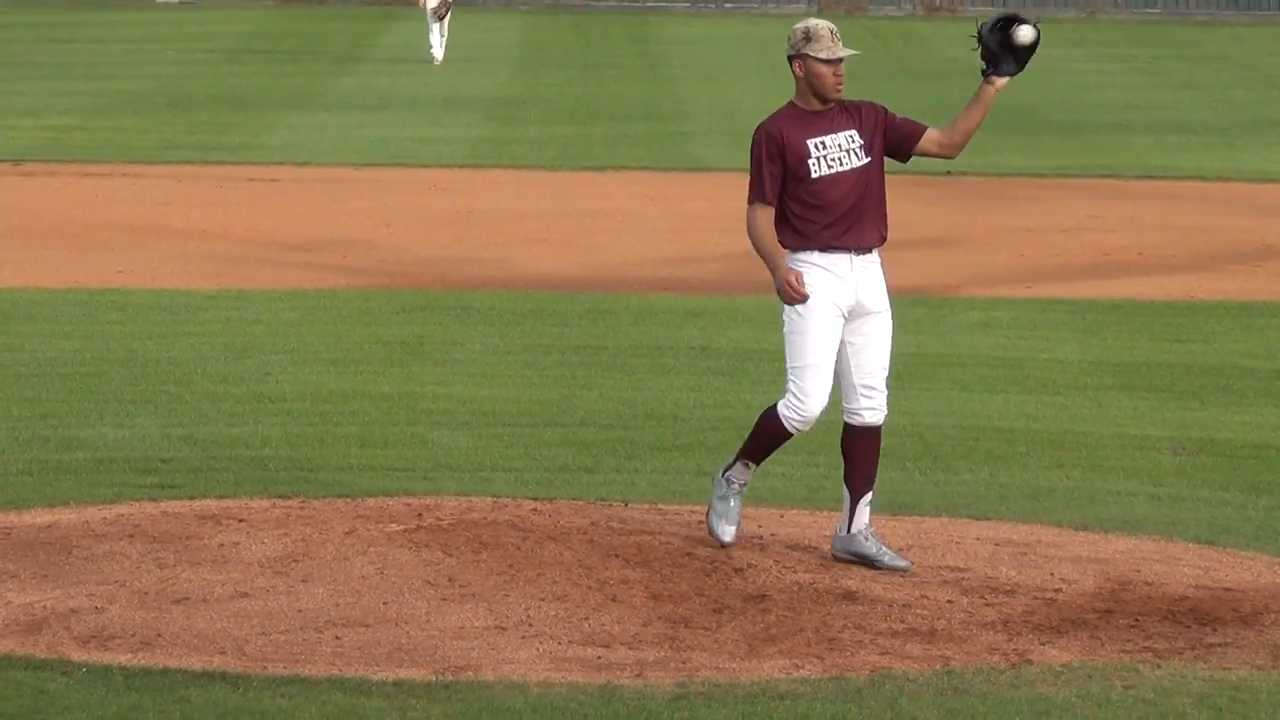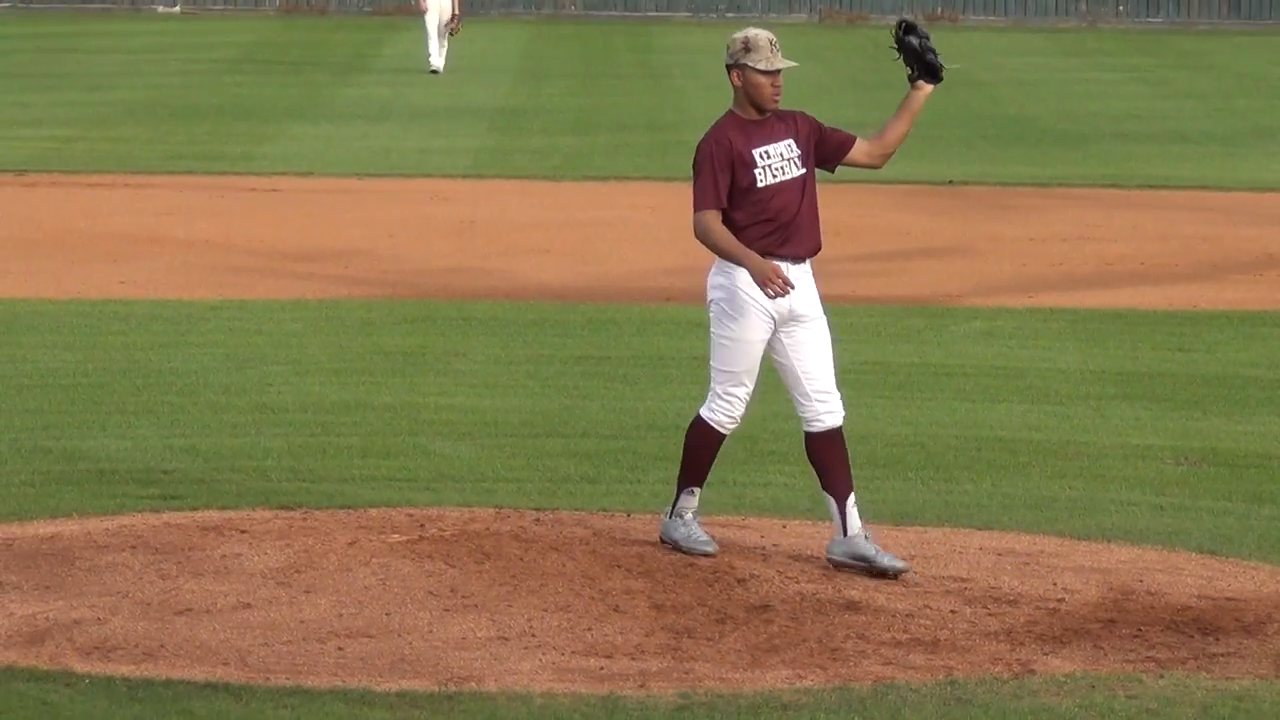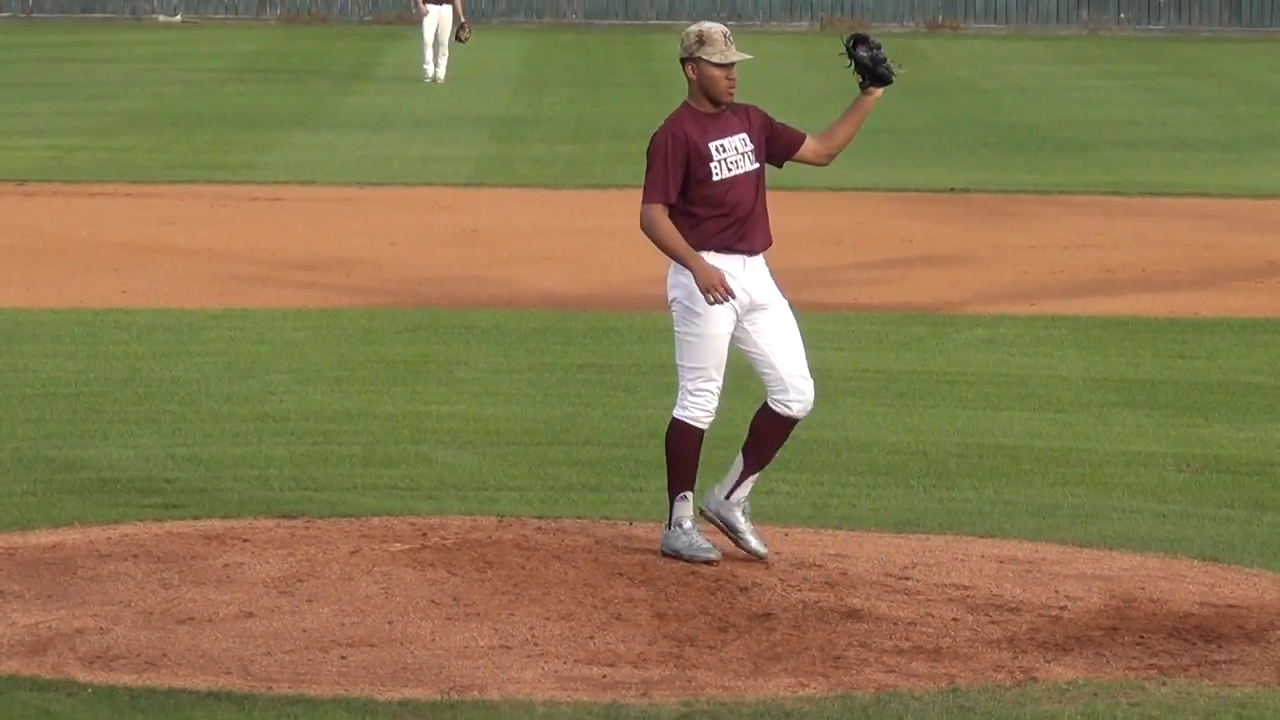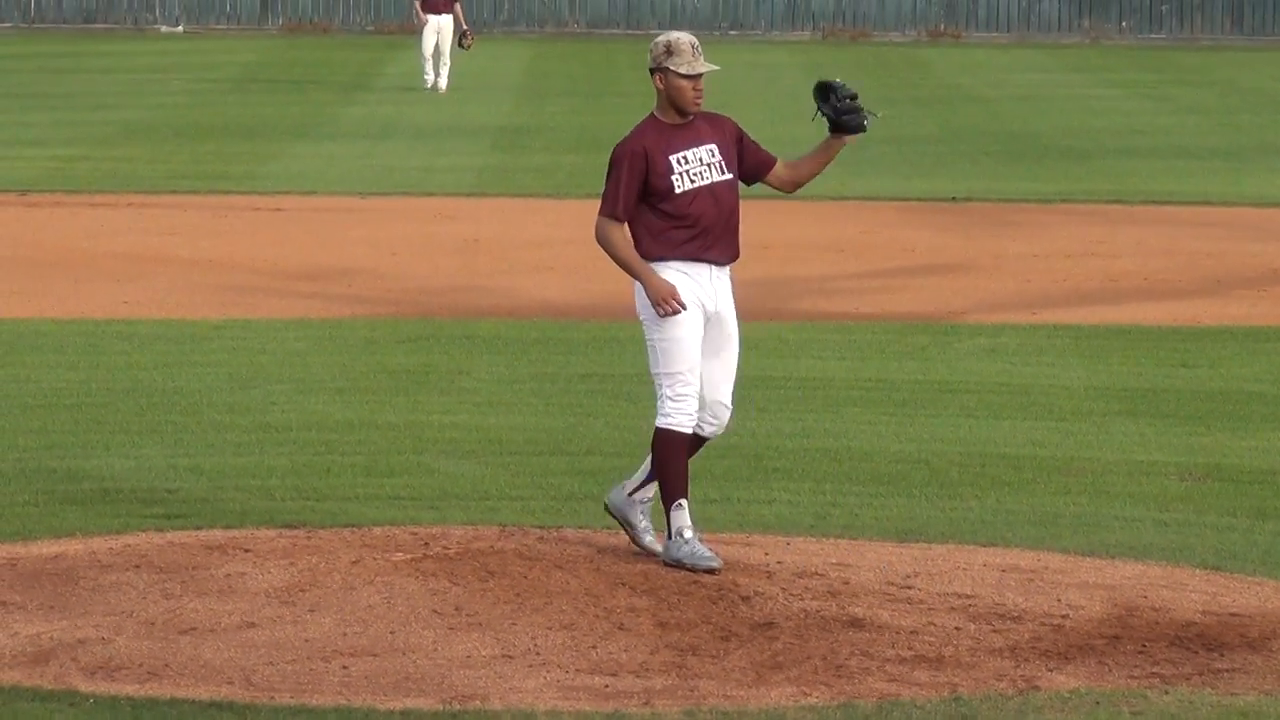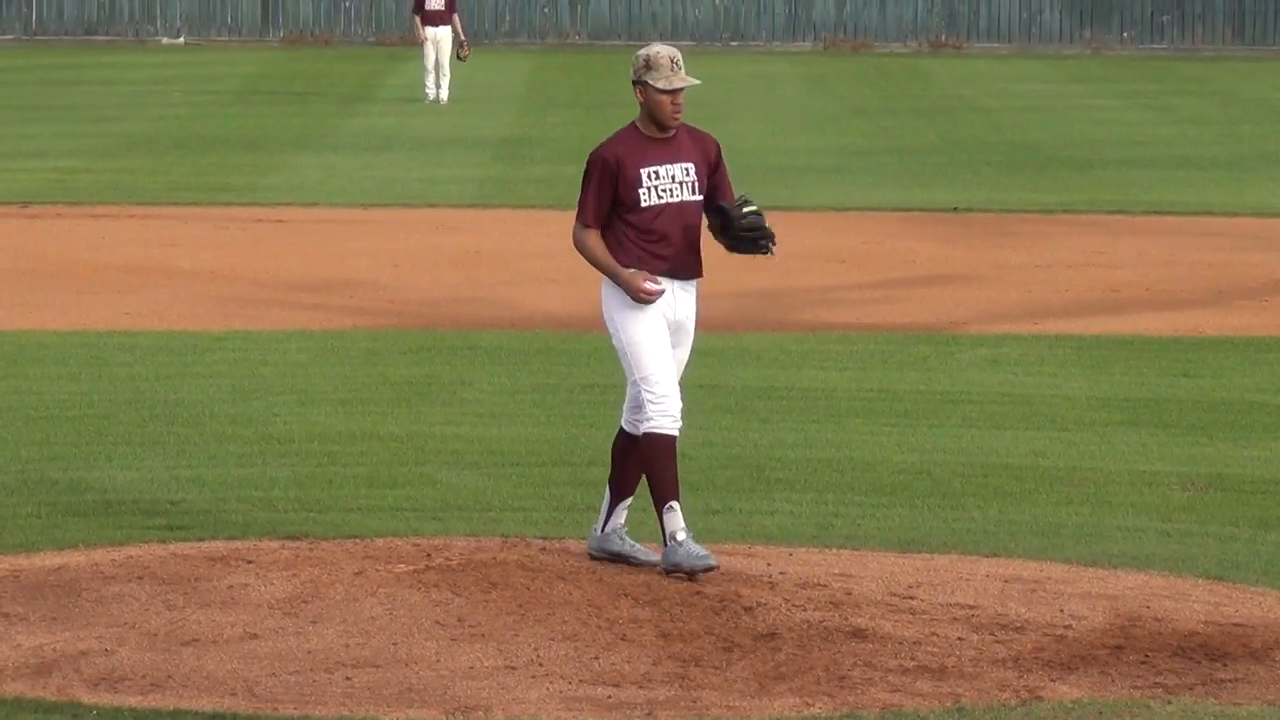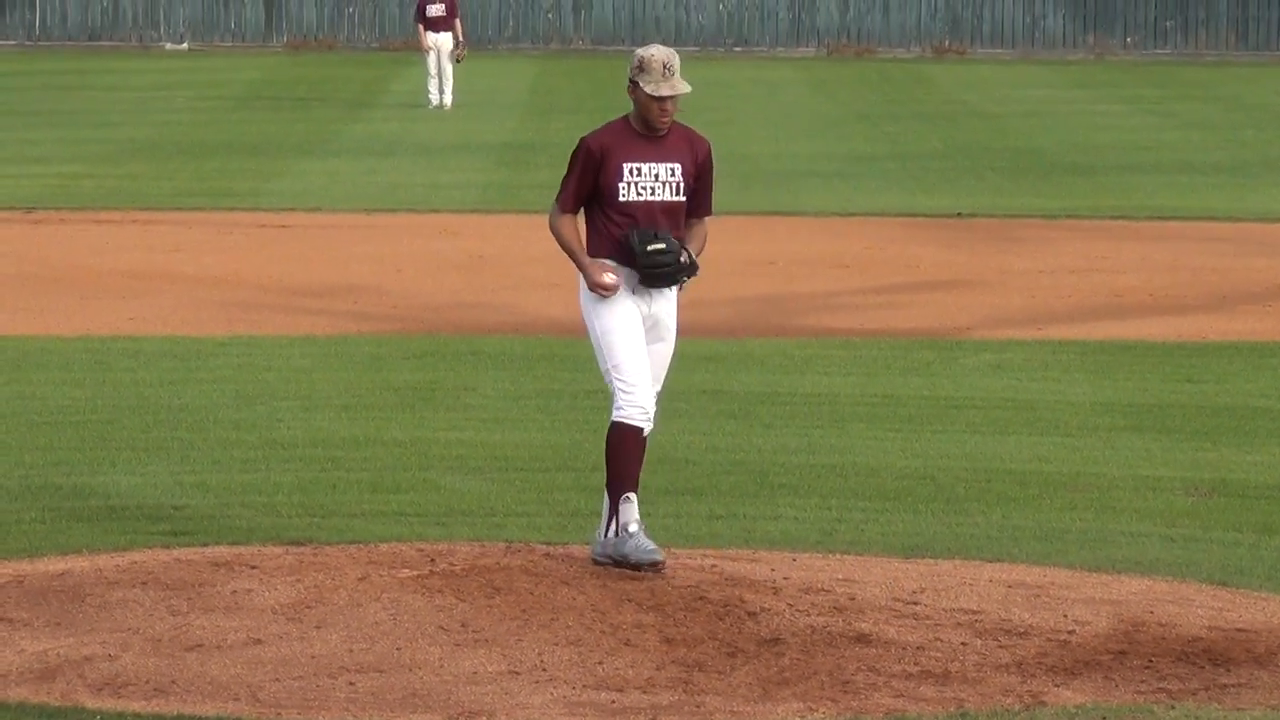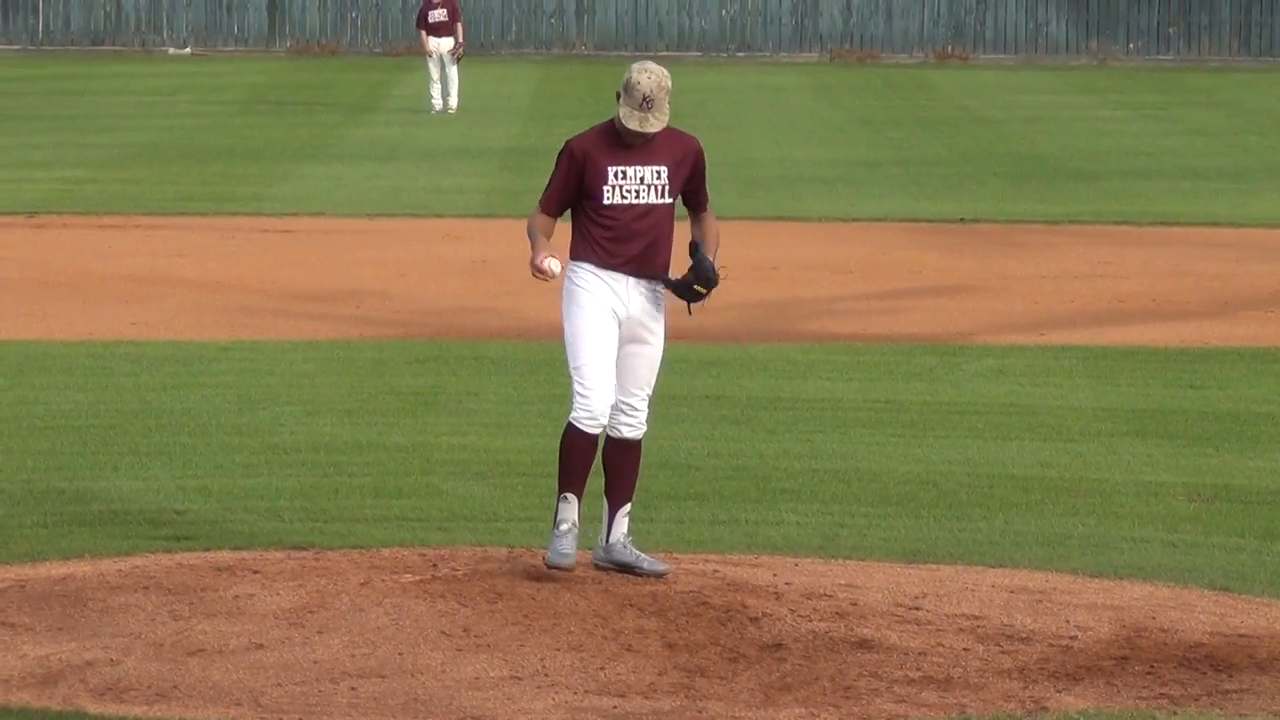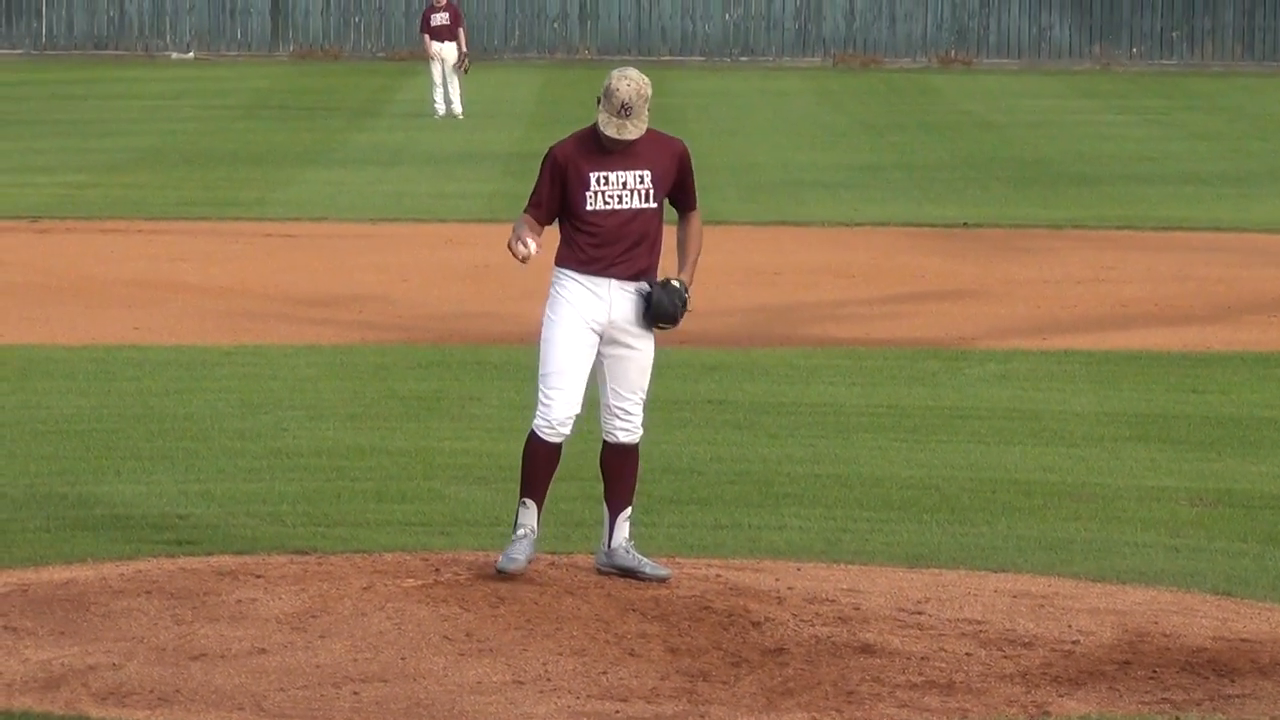
dt=0.2s
person 1, frame 1
left shoulder: (868, 118)
right shoulder: (775, 132)
left elbow: (949, 143)
right elbow: (758, 216)
left wrist: (992, 86)
right wrist: (778, 267)
left hip: (868, 275)
right hip: (813, 281)
left knee: (868, 405)
right knee: (805, 403)
left ankle: (855, 530)
right ankle: (732, 480)
person 1, frame 2
left shoulder: (798, 127)
right shoulder: (720, 140)
left elbow: (875, 152)
right elbow: (705, 223)
left wrist: (919, 92)
right wrist: (754, 263)
left hip: (799, 284)
right hip: (745, 284)
left knee: (824, 409)
right knee: (725, 406)
left ankle: (848, 536)
right ankle: (681, 516)
person 1, frame 3
left shoulder: (750, 120)
right shoulder: (675, 134)
left elbow: (822, 150)
right elbow: (652, 215)
left wrist: (869, 95)
right wrist: (698, 266)
left hip: (756, 274)
right hip: (705, 277)
left knee: (794, 394)
right knee: (699, 401)
left ankle: (730, 499)
right ankle: (681, 525)
person 1, frame 4
left shoulder: (723, 131)
right shoulder: (638, 146)
left elbow: (786, 179)
right elbow: (608, 228)
left wrist: (836, 141)
right wrist: (647, 279)
left hip: (719, 284)
right hip: (671, 288)
left knee: (713, 415)
right knee: (680, 407)
left ankle: (633, 494)
right ankle: (681, 535)
person 1, frame 5
left shoulder: (705, 147)
right shoulder: (613, 153)
right elbow: (584, 232)
right wrist: (623, 275)
left hip: (683, 294)
right hip: (632, 294)
left knee: (643, 413)
right knee: (663, 407)
left ankle: (609, 529)
right ankle: (675, 538)
person 1, frame 6
left shoulder: (695, 147)
right shoulder: (600, 144)
left elbow: (700, 220)
right elbow: (562, 213)
left wrist: (687, 254)
right wrist: (585, 264)
left hip: (661, 291)
right hip: (609, 286)
left knee: (639, 410)
right knee: (630, 399)
left ankle: (615, 534)
right ankle: (627, 527)
person 1, frame 7
left shoulder: (684, 149)
right shoulder: (584, 148)
left elbow: (701, 212)
right elbow: (545, 212)
left wrist: (705, 263)
right wrist: (539, 247)
left hip: (649, 294)
right hip: (593, 285)
left knee: (631, 418)
right knee: (592, 405)
left ankle: (615, 539)
right ankle: (565, 523)
person 1, frame 8
left shoulder: (670, 152)
right shoulder: (566, 154)
left elbow: (690, 214)
right elbow: (534, 216)
left wrist: (685, 275)
right wrist: (523, 236)
left hip: (635, 300)
right hip: (576, 292)
left knee: (625, 425)
right knee: (555, 414)
left ankle: (617, 545)
right ankle: (526, 530)
